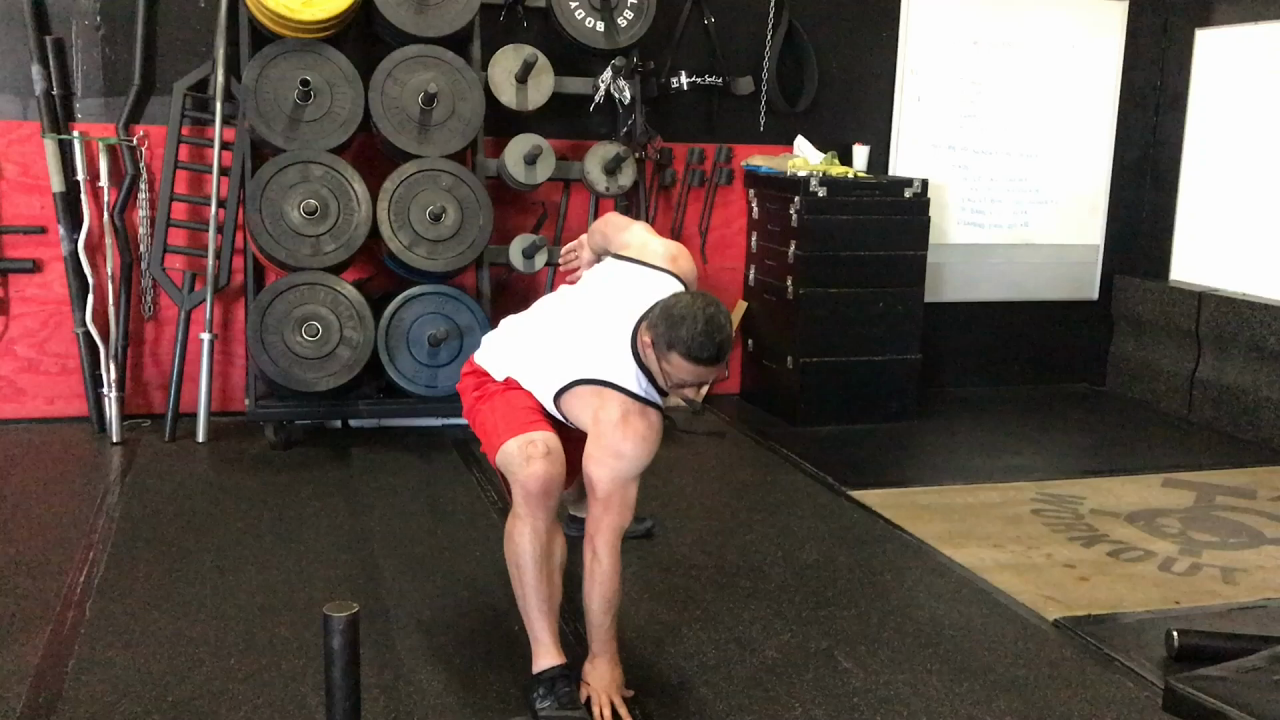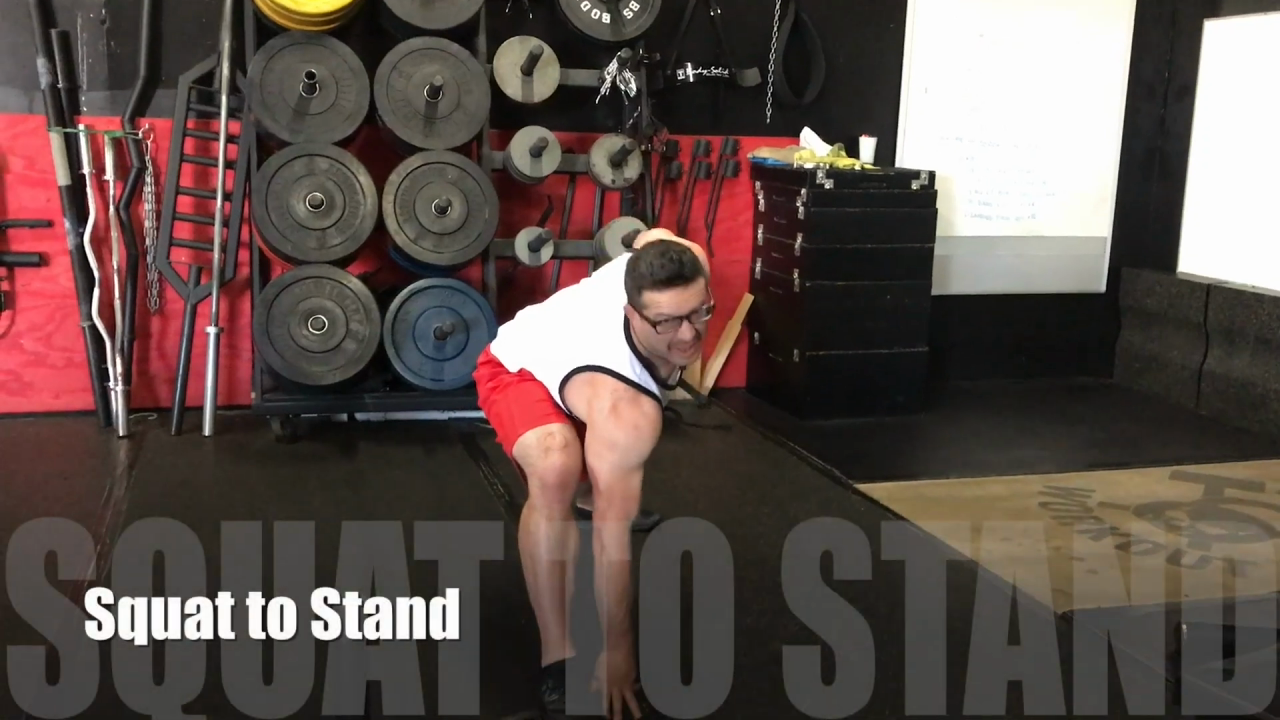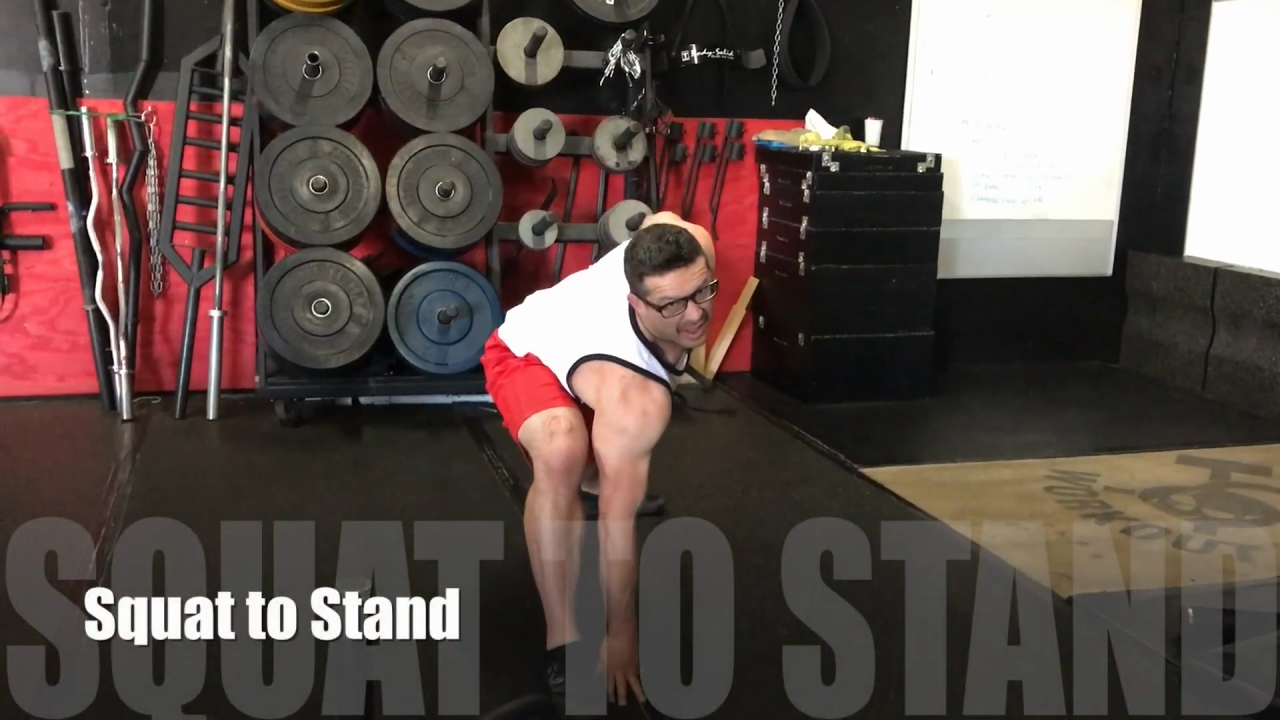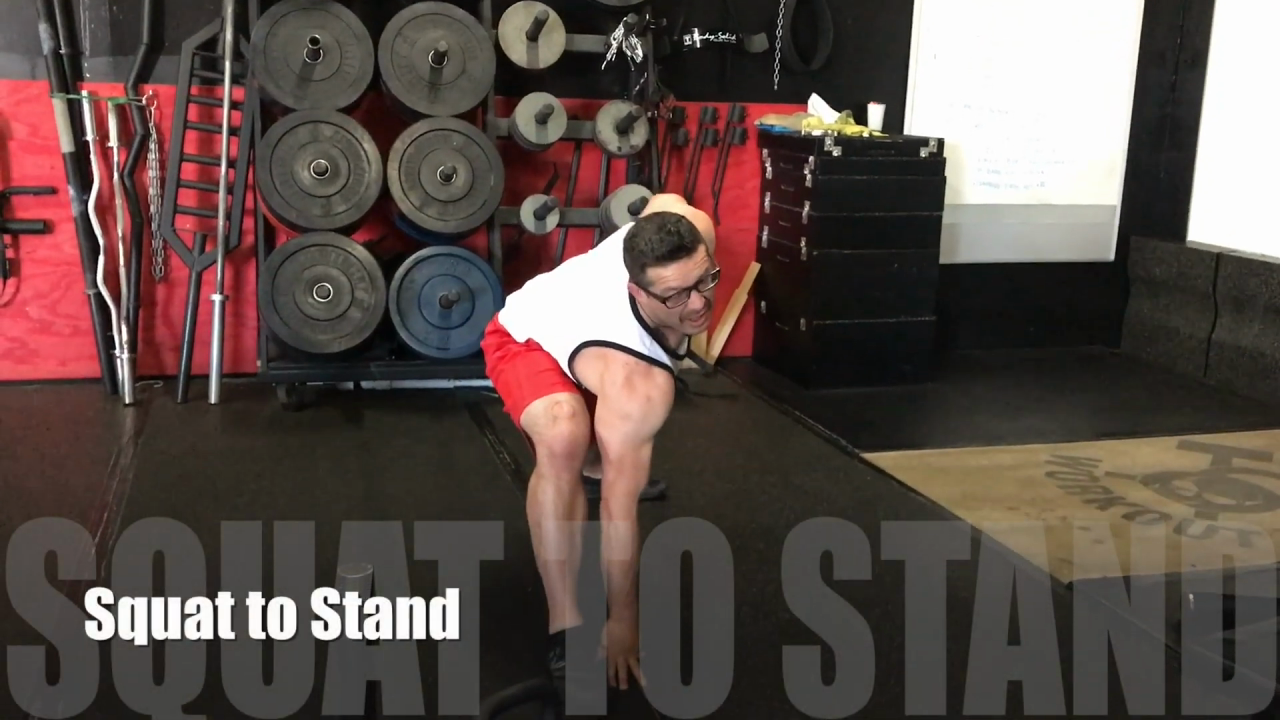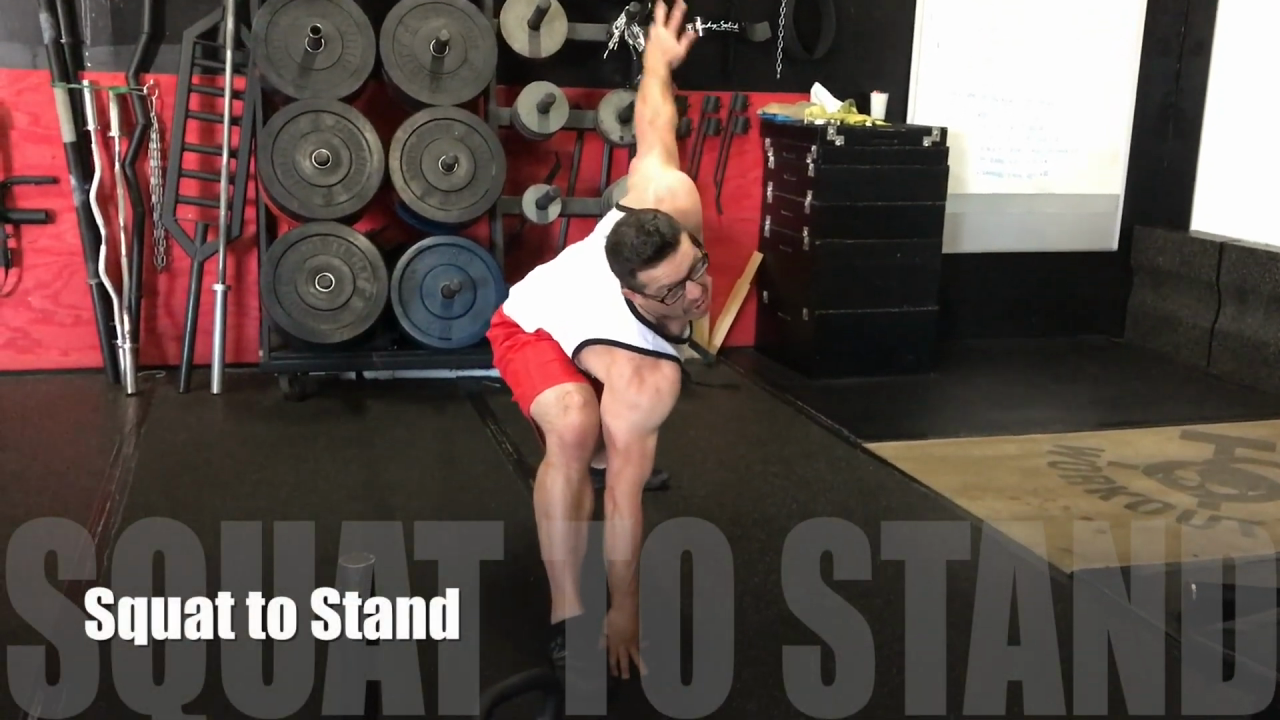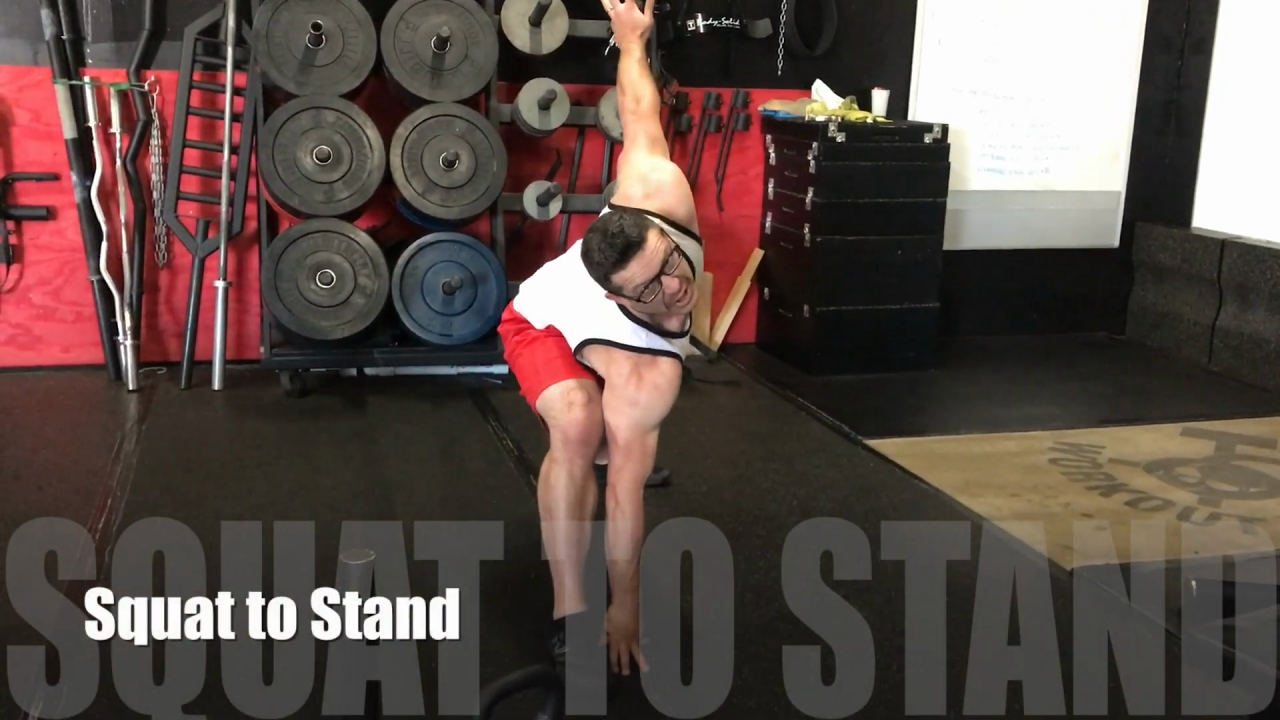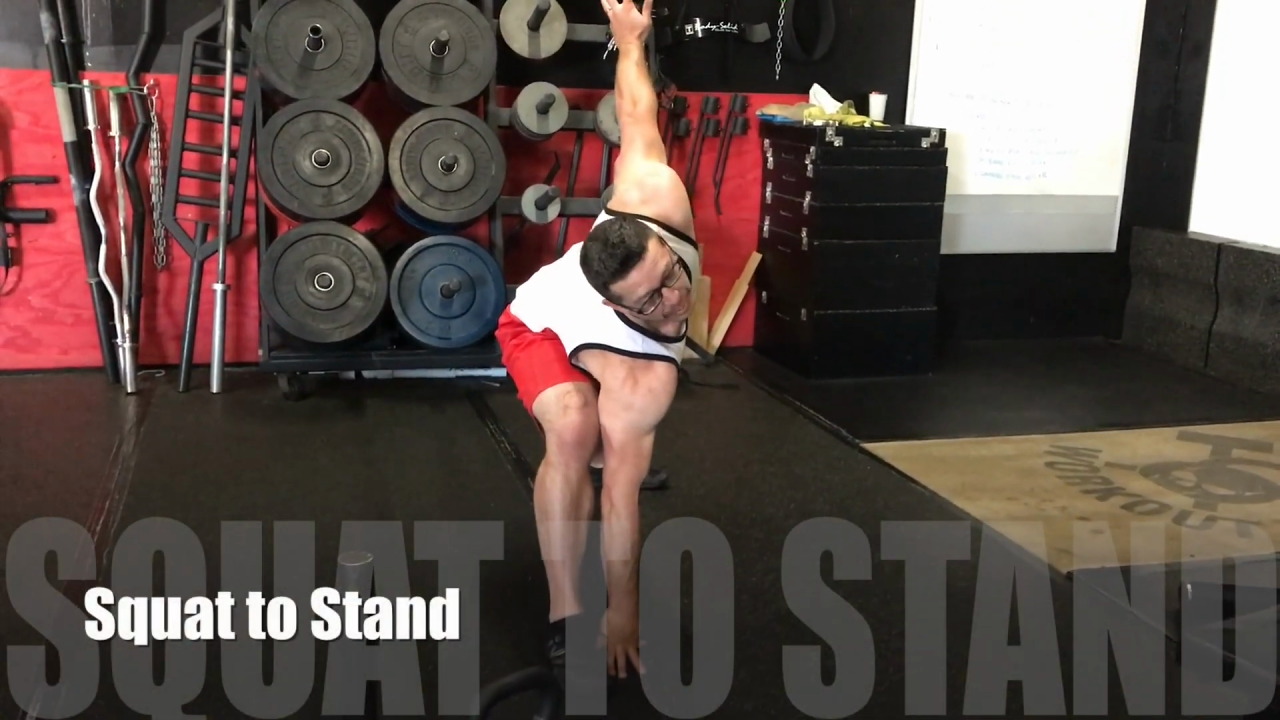
dt=0.4s
person 1, frame 1
left shoulder: (670, 260)
right shoulder: (626, 419)
left elbow: (614, 222)
right elbow: (602, 540)
left wrist: (591, 243)
right wrist: (603, 659)
left hip: (554, 346)
right hip: (503, 375)
right knee: (539, 477)
left ankle: (577, 485)
right ankle: (549, 667)
person 1, frame 2
left shoulder: (685, 265)
right shoulder: (622, 406)
left elbow: (651, 237)
right elbow: (610, 535)
right wrist: (617, 654)
left hip: (565, 337)
right hip: (518, 367)
right knee: (557, 469)
left ankle: (595, 476)
right ankle: (558, 660)
person 1, frame 3
left shoulder: (688, 247)
right shoulder: (632, 393)
left elbow: (659, 217)
right elbow: (617, 519)
right wrist: (622, 639)
left hip: (571, 323)
right hip: (526, 352)
right knee: (561, 453)
left ankle: (596, 464)
right ankle: (563, 644)
person 1, frame 4
left shoulder: (688, 227)
right shoulder: (634, 382)
left elbow: (665, 201)
right elbow: (618, 508)
right wrist: (623, 626)
left hip: (565, 308)
right hip: (524, 336)
right knee: (565, 437)
left ankle: (597, 452)
right ankle: (565, 626)
person 1, frame 5
left shoulder: (668, 201)
right shoulder: (645, 373)
left elbow: (653, 125)
right elbow: (623, 495)
left wrist: (659, 59)
right wrist: (624, 613)
left hip: (569, 296)
right hip: (530, 325)
left knee: (621, 436)
right knee: (575, 431)
left ankle: (605, 441)
right ankle: (568, 614)
person 1, frame 6
left shoulder: (658, 196)
right shoulder: (646, 369)
left elbow: (639, 116)
right elbow: (624, 489)
right wrist: (625, 612)
left hip: (568, 292)
right hip: (541, 322)
left knee: (626, 433)
right knee: (580, 428)
right ankle: (570, 612)
person 1, frame 7
left shoulder: (654, 203)
right shoulder: (642, 373)
left elbow: (637, 119)
right elbow: (619, 493)
right wrist: (624, 615)
left hip: (566, 292)
right hip: (540, 326)
left knee: (623, 439)
right knee: (575, 431)
left ankle: (606, 440)
right ankle: (566, 614)
